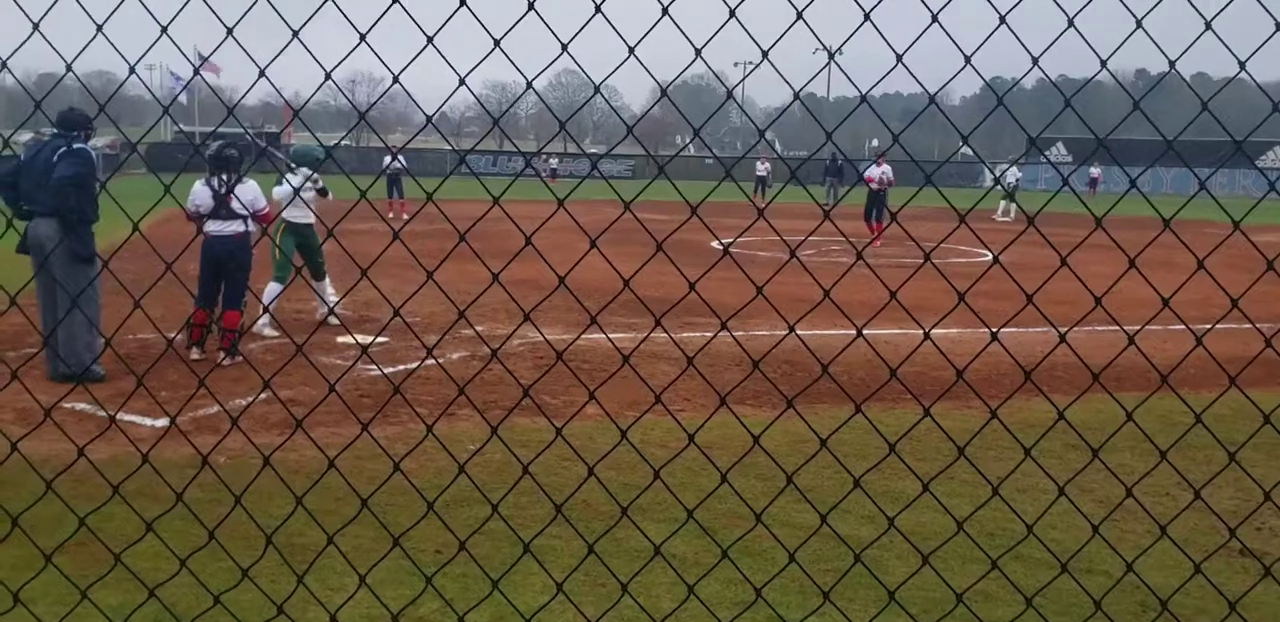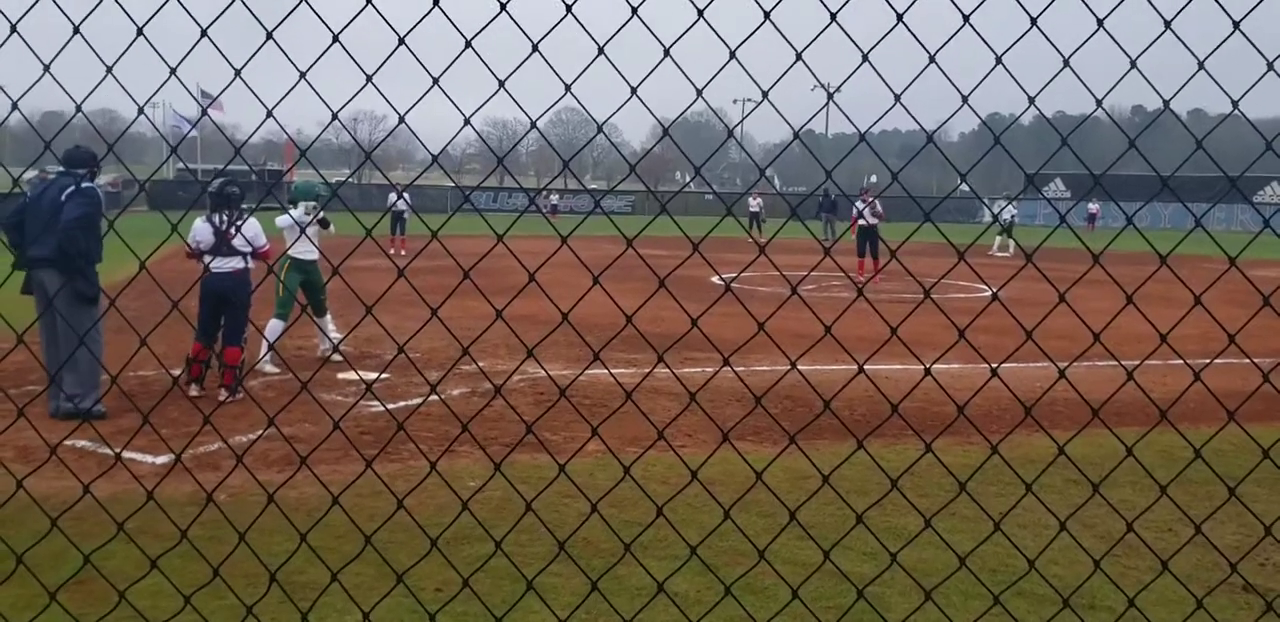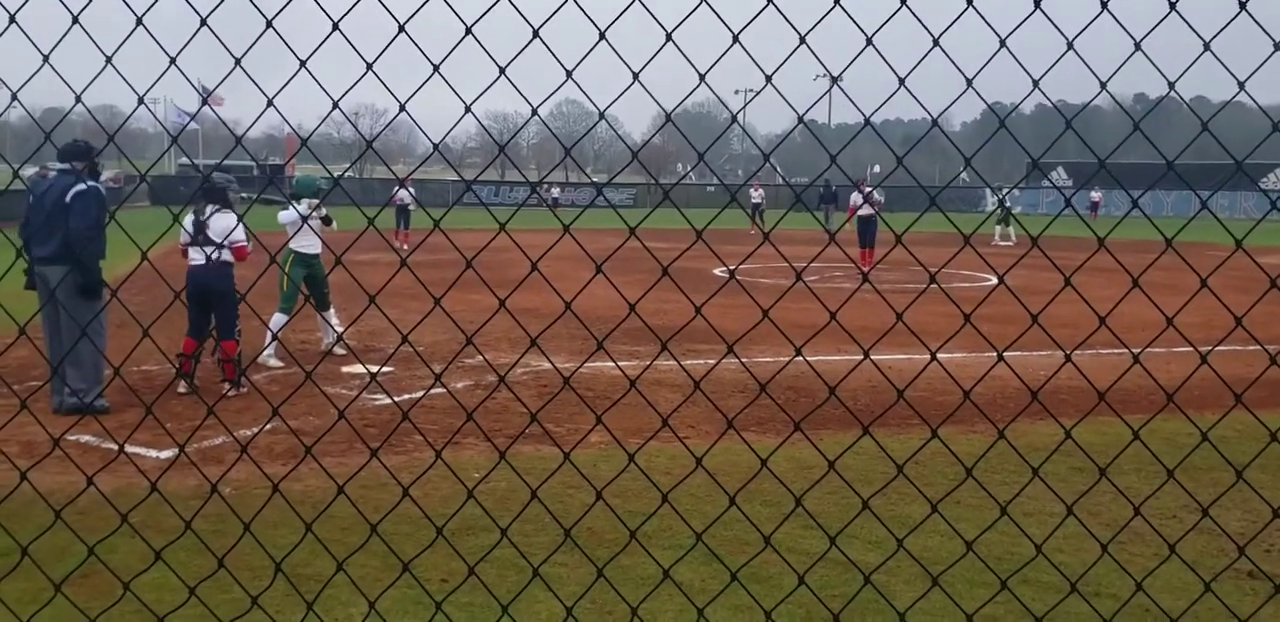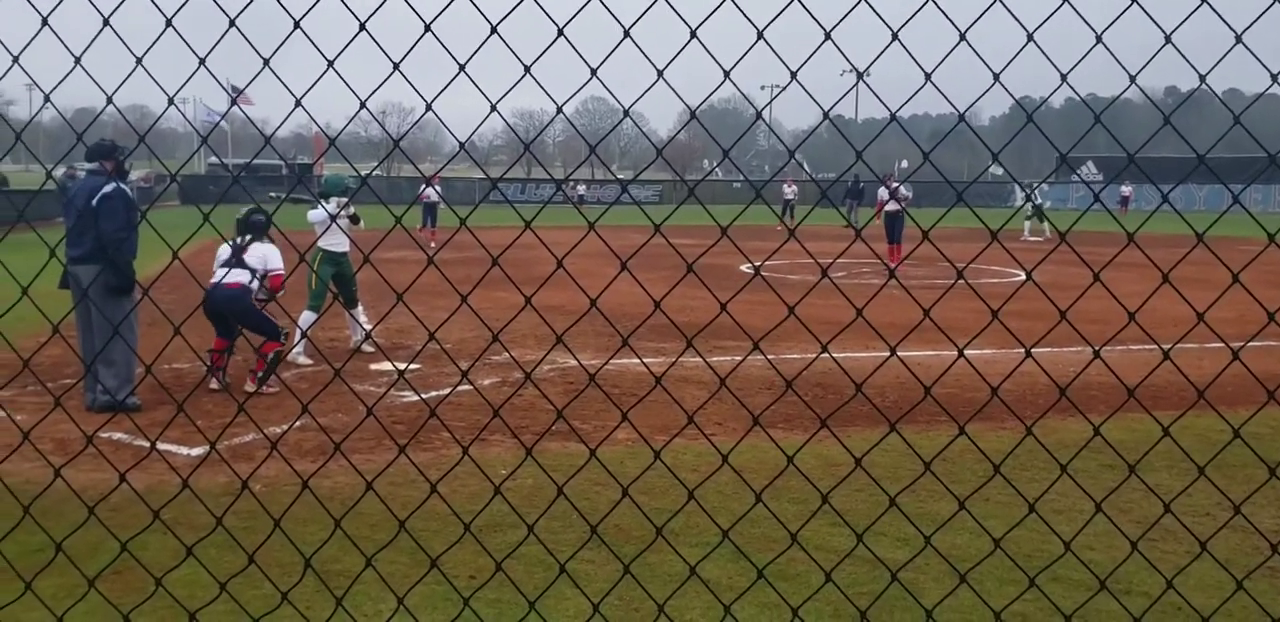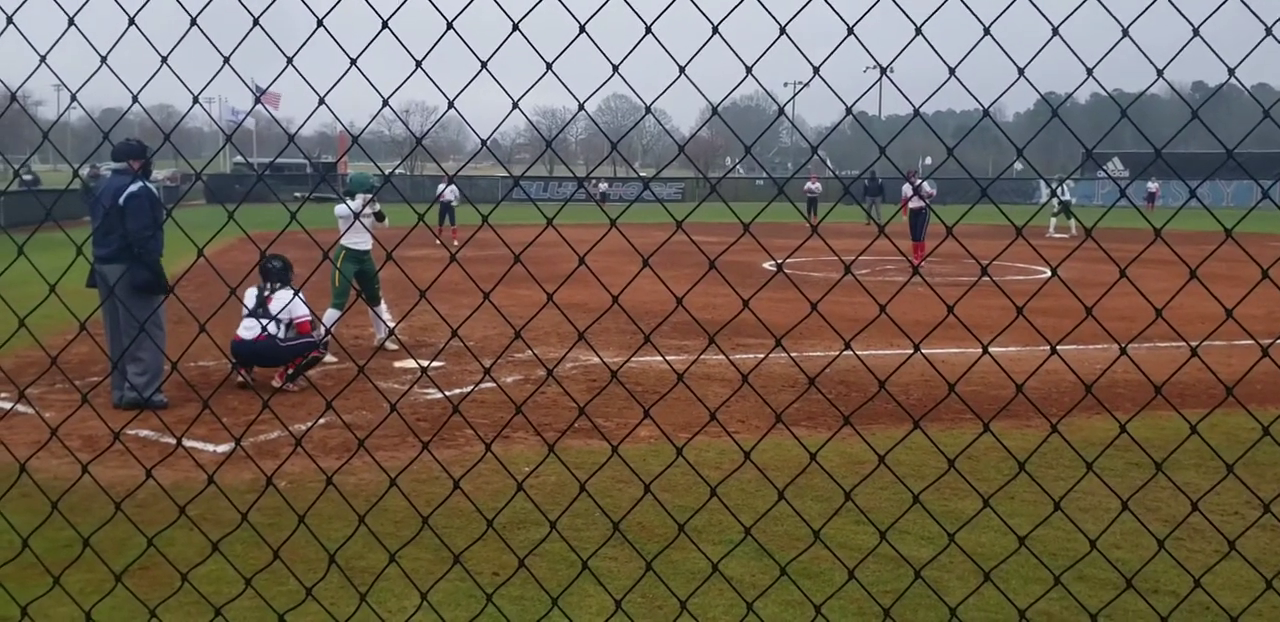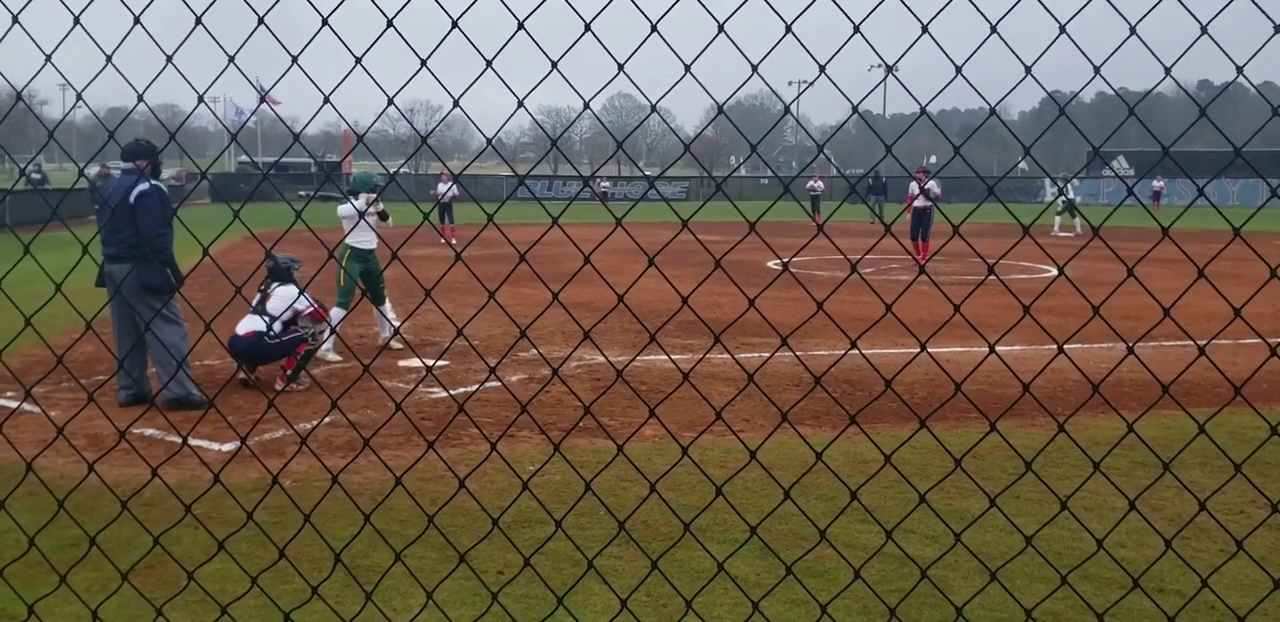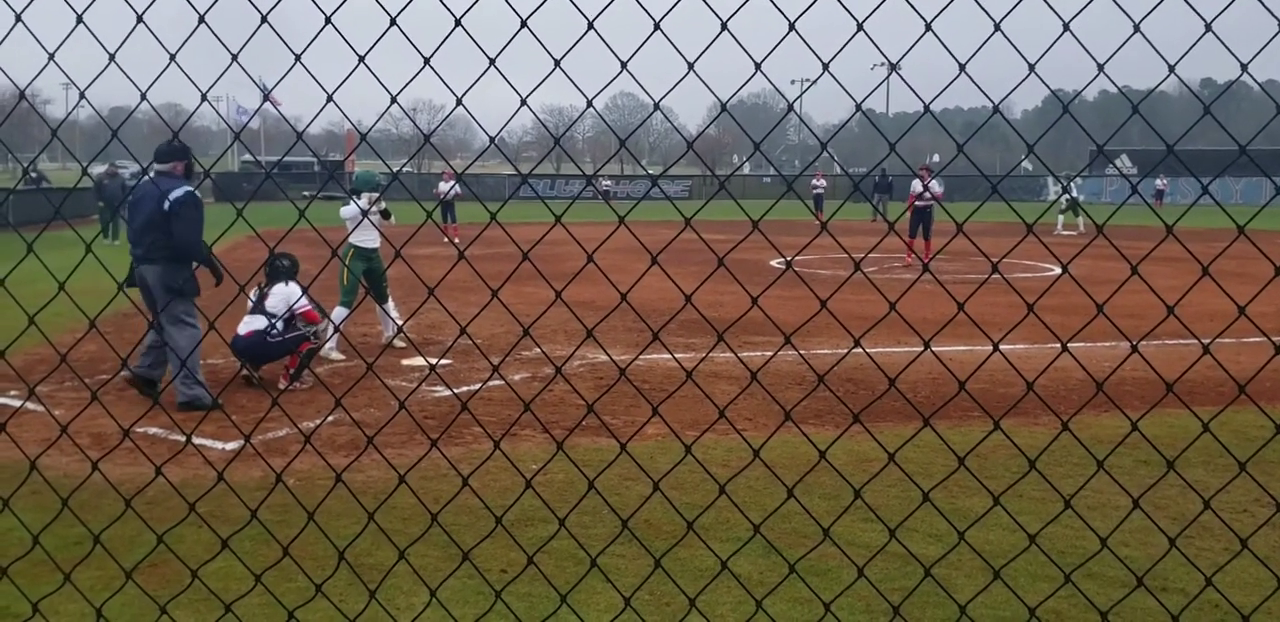
dt=0.5s
person 1, frame 1
left shoulder: (34, 151)
right shoulder: (78, 152)
right elbow: (62, 184)
right wrist: (73, 219)
left hip: (37, 230)
right hip: (64, 232)
left knee: (49, 300)
right knee: (81, 298)
left ankle: (56, 363)
right ankle: (79, 364)
person 1, frame 2
left shoulder: (40, 189)
right shoulder: (85, 191)
right elbow: (70, 227)
left wrist: (23, 253)
right wrist: (79, 262)
left hip: (40, 273)
right hip: (70, 275)
left knee: (52, 339)
right knee: (84, 338)
left ankle: (58, 400)
right ankle: (80, 401)
person 1, frame 3
left shoulder: (42, 188)
right shoulder: (86, 189)
left elbow: (26, 229)
right elbow: (82, 235)
left wrist: (35, 259)
right wrist: (92, 273)
left hip: (43, 268)
right hip: (71, 270)
left knee: (56, 335)
right knee: (86, 333)
left ankle: (61, 396)
right ankle: (83, 397)
person 1, frame 4
left shoulder: (76, 188)
right shoulder: (112, 190)
left elbow: (76, 230)
right elbow: (115, 238)
left wrist: (78, 261)
right wrist: (126, 272)
left hip: (78, 268)
right hip: (104, 270)
left knee: (90, 334)
right knee: (118, 332)
left ankle: (94, 393)
right ankle: (114, 395)
person 1, frame 5
left shoulder: (103, 188)
right shoulder: (138, 189)
left elbow: (101, 230)
right elbow: (143, 238)
left wrist: (105, 262)
right wrist: (158, 273)
left hip: (105, 267)
right hip: (131, 269)
left knee: (118, 333)
right knee: (147, 331)
left ankle: (121, 391)
right ankle: (141, 392)
person 1, frame 6
left shoulder: (111, 189)
right shoulder: (148, 189)
left elbow: (105, 230)
right elbow: (156, 237)
left wrist: (116, 258)
right wrist: (174, 270)
left hip: (113, 267)
right hip: (141, 269)
left knee: (126, 332)
right knee: (169, 328)
left ankle: (130, 390)
right ankle: (180, 391)
person 1, frame 7
left shoulder: (141, 188)
right shoulder: (182, 194)
left elbow: (133, 230)
right elbow: (188, 241)
right wrist: (212, 264)
left hip: (143, 266)
right hip: (168, 269)
left knee: (163, 323)
right knee: (184, 329)
left ankle: (145, 372)
right ankle: (192, 394)
person 2, frame 1
left shoulder: (313, 179)
right shoulder: (287, 179)
left elbow: (327, 197)
right elbow: (276, 195)
left wrist: (316, 182)
right wrist: (300, 179)
left hip: (308, 230)
right hip: (287, 229)
left knee: (320, 272)
right knee: (281, 276)
left ankle: (325, 311)
right ankle: (262, 323)
person 2, frame 2
left shoulder: (313, 215)
right shoulder: (291, 215)
left elbow: (330, 229)
right elbow: (279, 223)
left wrist: (318, 214)
right wrist: (301, 211)
left hip: (312, 266)
right hip: (292, 266)
left knee: (321, 309)
right knee: (282, 312)
left ankle: (326, 348)
right ankle: (263, 360)
person 2, frame 3
left shoulder: (315, 209)
right shoulder: (293, 208)
left elbow: (332, 226)
right elbow: (282, 219)
left wrist: (321, 211)
right wrist: (305, 207)
left hip: (315, 260)
right hip: (295, 260)
left knee: (324, 302)
right knee: (286, 306)
left ankle: (330, 342)
right ankle: (267, 353)
person 2, frame 4
left shoulder: (343, 208)
right shoulder: (321, 207)
left elbow: (359, 225)
right elbow: (311, 218)
left wrist: (350, 210)
right wrist: (333, 206)
left hip: (343, 258)
right hip: (324, 258)
left knee: (352, 300)
right knee: (315, 304)
left ankle: (358, 339)
right ankle: (296, 351)
person 2, frame 5
left shoulder: (368, 207)
right shoulder: (346, 205)
left elbow: (384, 223)
right elbow: (338, 212)
left wrist: (375, 207)
right wrist: (359, 202)
left hip: (366, 256)
right hip: (346, 256)
left knee: (375, 298)
right knee: (338, 302)
left ankle: (382, 337)
person 2, frame 6
left shoulder: (372, 206)
right shoulder: (350, 205)
left elbow: (387, 222)
right elbow: (341, 213)
left wrist: (379, 206)
right wrist: (363, 202)
left hip: (370, 255)
right hip: (351, 255)
left knee: (380, 297)
right knee: (344, 301)
left ankle: (387, 336)
right ankle: (325, 347)
person 2, frame 7
left shoulder: (374, 205)
right shoulder: (352, 204)
left elbow: (390, 221)
right elbow: (344, 214)
left wrist: (381, 205)
right wrist: (365, 201)
left hip: (373, 254)
right hip: (354, 254)
left knee: (383, 296)
right knee: (347, 300)
left ankle: (390, 335)
right ankle: (328, 346)
person 3, frame 1
left shoulder: (200, 187)
right shoulder: (249, 186)
left elbow: (191, 215)
right elbow: (264, 217)
left hip: (211, 244)
right hip: (239, 245)
left knee: (205, 296)
right knee: (234, 298)
left ankle: (195, 346)
right ankle: (227, 351)
person 3, frame 2
left shoulder: (201, 224)
right shoulder: (250, 223)
left elbow: (192, 253)
right elbow: (264, 255)
left hip: (211, 281)
right hip: (238, 282)
left knee: (205, 333)
right knee: (234, 335)
left ankle: (194, 383)
right ankle: (228, 388)
person 3, frame 3
left shoulder: (191, 217)
right shoulder: (230, 217)
left elbow: (184, 249)
right elbow: (240, 255)
right wrist: (246, 247)
left hip: (194, 275)
right hip: (219, 275)
left knee: (196, 328)
right knee: (228, 329)
left ankle: (185, 380)
right ankle: (232, 382)
person 3, frame 4
left shoulder: (226, 246)
right shoulder: (268, 248)
right elbow: (278, 285)
right wrist: (266, 293)
left hip: (212, 295)
right hip: (237, 297)
left knee: (226, 331)
right knee: (277, 335)
left ankle: (217, 376)
right ankle: (257, 381)
person 3, frame 5
left shoulder: (250, 291)
right shoulder: (292, 294)
right elbow: (305, 330)
left hip: (238, 349)
right hip: (267, 351)
right knee: (320, 341)
left ankle: (243, 371)
right ankle: (285, 378)
person 3, frame 6
left shoulder: (265, 288)
right shoulder: (292, 290)
right elbow: (321, 317)
left hip: (235, 344)
right hip: (255, 346)
right knee: (310, 335)
left ankle: (247, 368)
right ankle: (287, 379)
person 3, frame 7
left shoulder: (257, 290)
right shoulder: (291, 287)
right elbow: (312, 319)
left hip: (238, 345)
right hip: (258, 345)
right knee: (312, 333)
left ankle: (251, 367)
right ankle: (290, 378)
